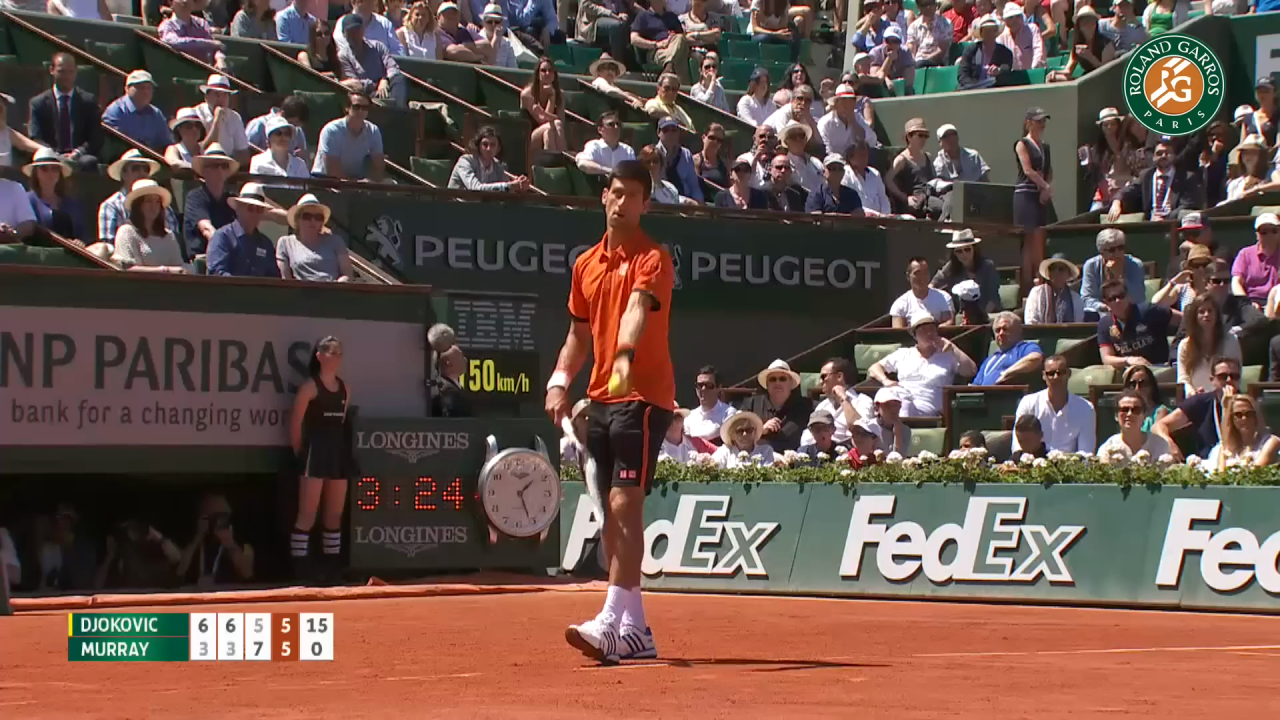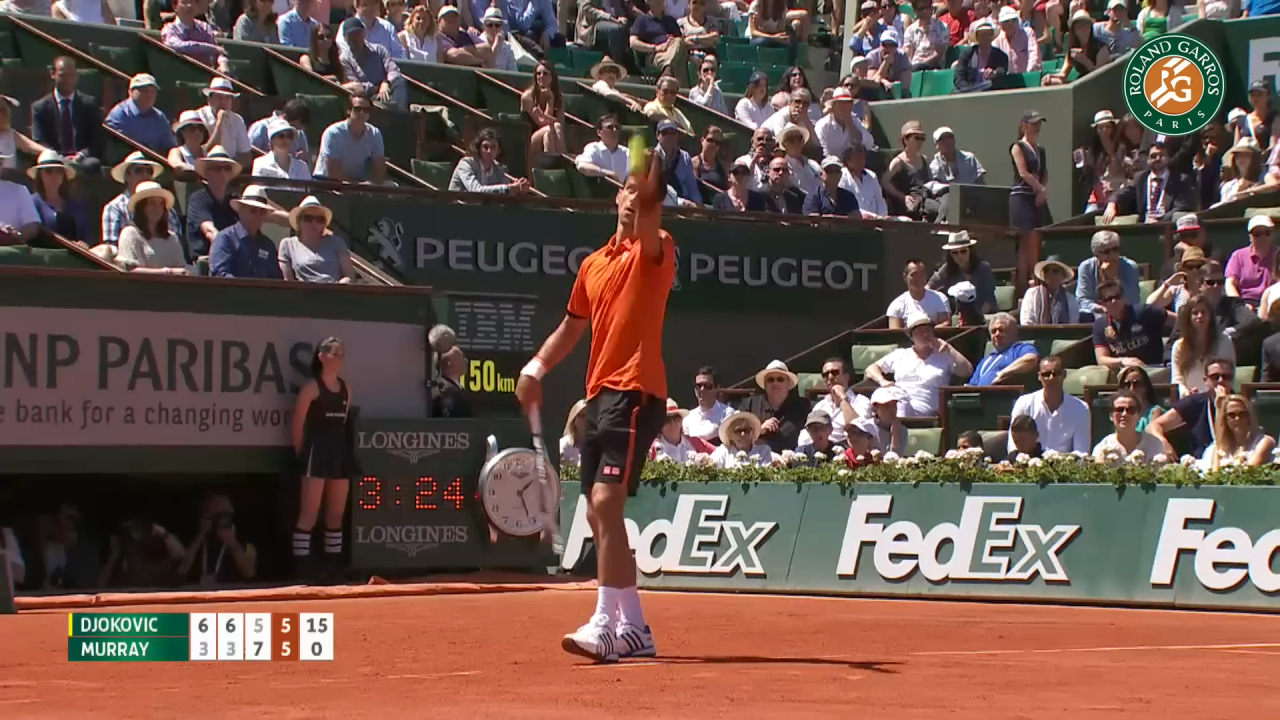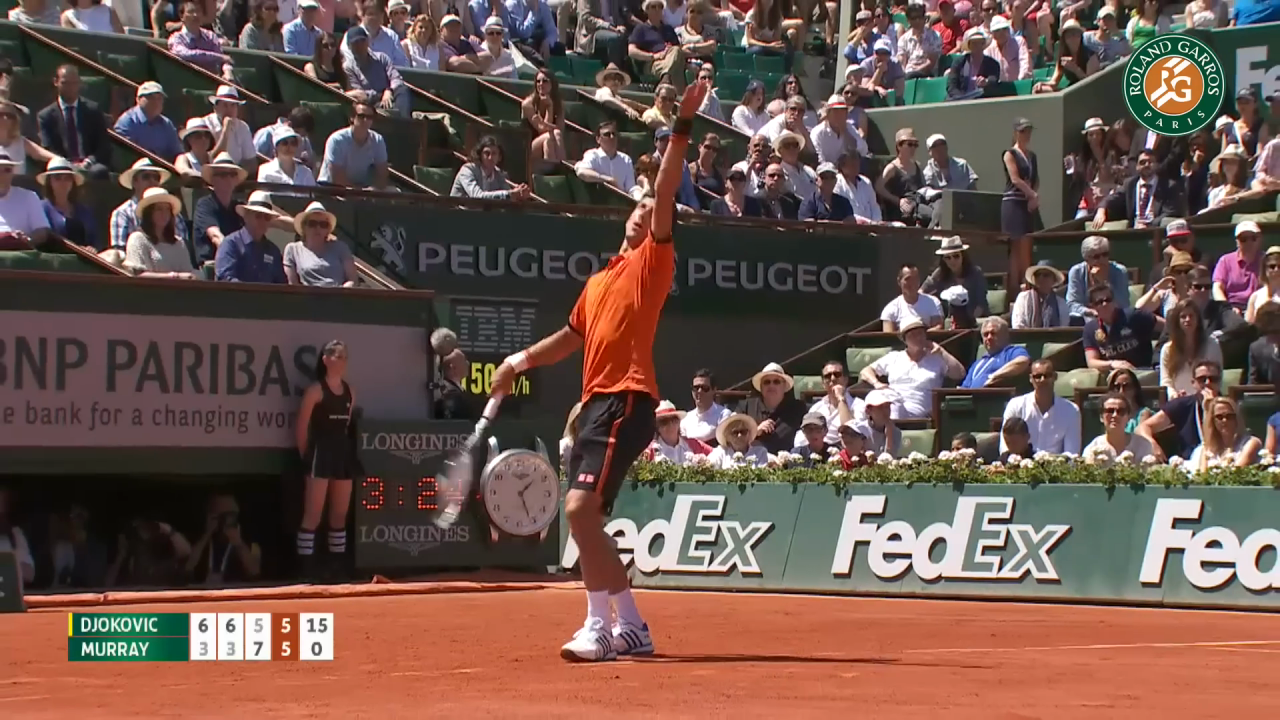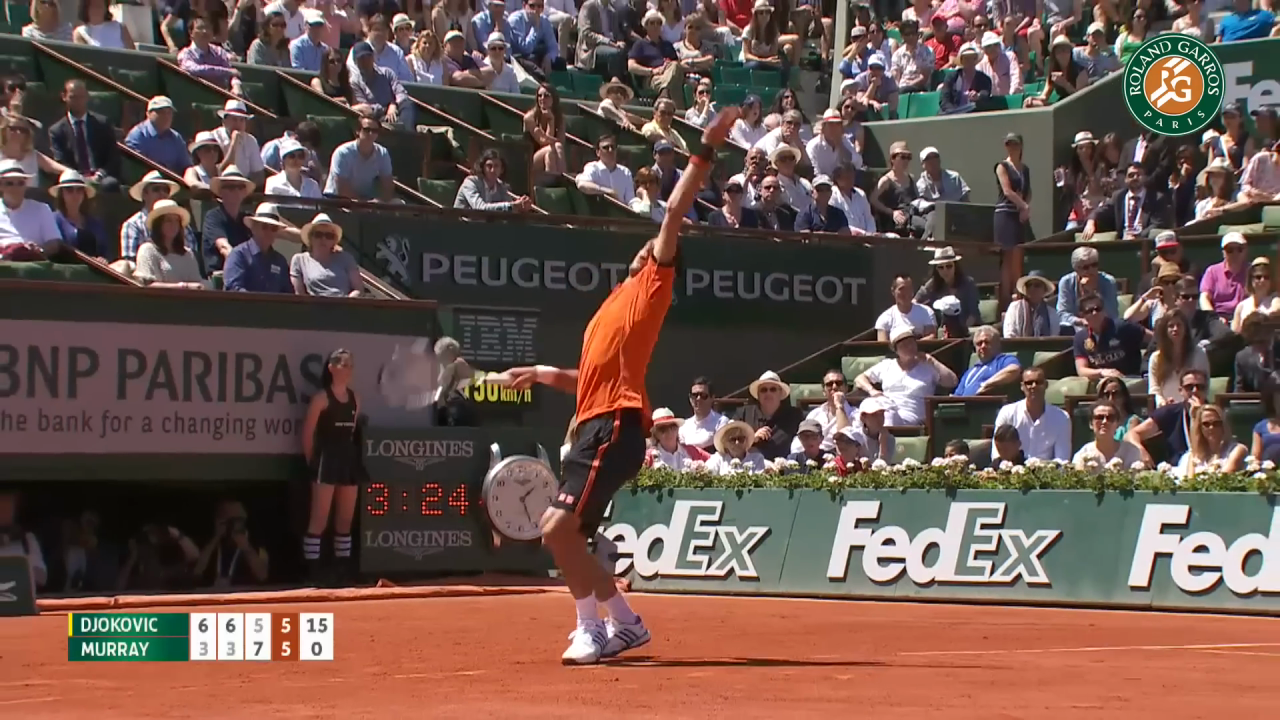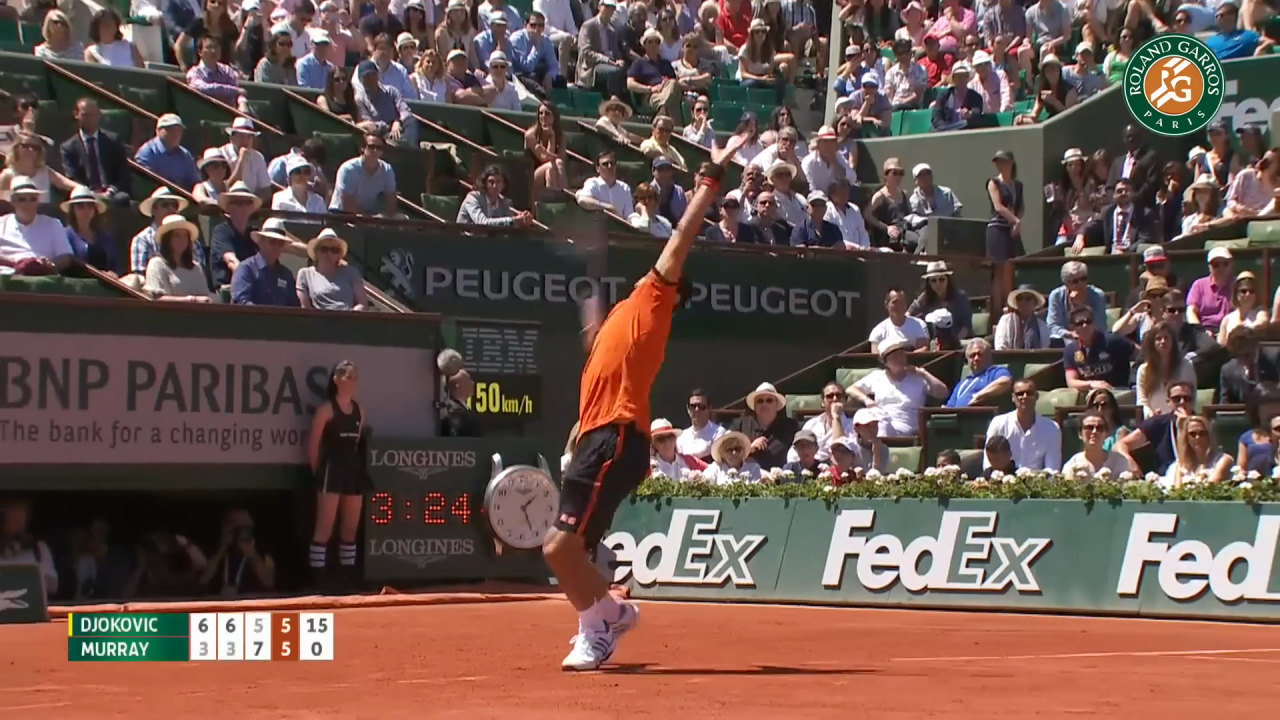
dt=0.2s
person 1, frame 1
left shoulder: (652, 257)
right shoulder: (586, 263)
left elbow: (638, 312)
left wrist: (626, 359)
right wrist: (559, 382)
left hip: (641, 397)
right hip: (602, 399)
left knee: (625, 506)
right knee: (610, 516)
left ankle: (611, 621)
right ankle: (635, 629)
person 1, frame 2
left shoulder: (657, 250)
right shoulder: (592, 264)
left elbow: (651, 230)
right elbow: (570, 329)
left wrist: (653, 186)
right wrist: (535, 368)
left hip: (635, 394)
right hip: (599, 395)
left knee: (606, 503)
right knee: (600, 514)
left ankle: (604, 625)
right ankle: (633, 629)
person 1, frame 3
left shoulder: (653, 261)
right shoulder: (598, 283)
left elbow: (665, 195)
right elbow: (568, 339)
left wrist: (682, 126)
right wrist: (520, 360)
left hip: (626, 401)
right hip: (597, 402)
left knee: (580, 509)
right knee: (587, 520)
left ankle: (599, 627)
right ankle: (631, 628)
person 1, frame 4
left shoulder: (650, 286)
right shoulder: (610, 309)
left elbow: (675, 218)
left wrist: (706, 152)
right wrist: (534, 373)
left hip: (615, 425)
right hip: (592, 427)
left knee: (557, 529)
right knee: (567, 541)
left ankle: (593, 631)
right ankle: (626, 623)
person 1, frame 5
left shoulder: (652, 301)
right shoulder: (621, 319)
left elbow: (682, 237)
left wrist: (713, 175)
right wrist: (595, 326)
left hip: (615, 439)
right hip: (594, 440)
left knee: (560, 549)
right knee: (565, 552)
left ankle: (593, 635)
right ankle: (609, 613)
person 2, frame 1
left shoulder: (344, 388)
right shoulder: (310, 386)
right elbow: (295, 424)
left wrist: (344, 449)
right wrist: (300, 454)
left hip: (338, 453)
right hip: (315, 453)
left knee: (335, 516)
right knee: (307, 515)
left ankle: (332, 568)
right ankle: (300, 568)
person 2, frame 2
left shoulder: (346, 389)
right shoulder: (312, 387)
right elbow: (297, 425)
left wrist: (346, 452)
right wrist: (302, 455)
left hip: (340, 454)
right hip: (317, 453)
left knee: (336, 516)
right knee: (309, 515)
left ankle: (334, 567)
right ankle: (302, 568)
person 2, frame 3
left shoulder: (349, 391)
right shoulder: (316, 390)
right elbow: (301, 427)
left wrist: (347, 450)
right wrist: (306, 456)
left hip: (343, 454)
right hip: (320, 455)
left knee: (340, 515)
right knee: (313, 515)
right ankle: (306, 567)
person 2, frame 4
left shoulder: (354, 399)
right shoulder: (322, 398)
right elbow: (307, 433)
left wrist: (355, 458)
right wrist: (312, 462)
left hip: (349, 461)
right hip: (326, 461)
left knee: (345, 520)
right knee: (319, 520)
left ankle: (344, 570)
right ankle: (313, 571)
person 2, frame 5
left shoulder: (359, 410)
right shoulder: (327, 409)
right elbow: (313, 444)
left wrist: (360, 469)
right wrist: (317, 472)
left hip: (354, 471)
right hip: (332, 471)
left knee: (350, 529)
right knee: (324, 529)
left ankle: (349, 578)
right ankle: (318, 578)
